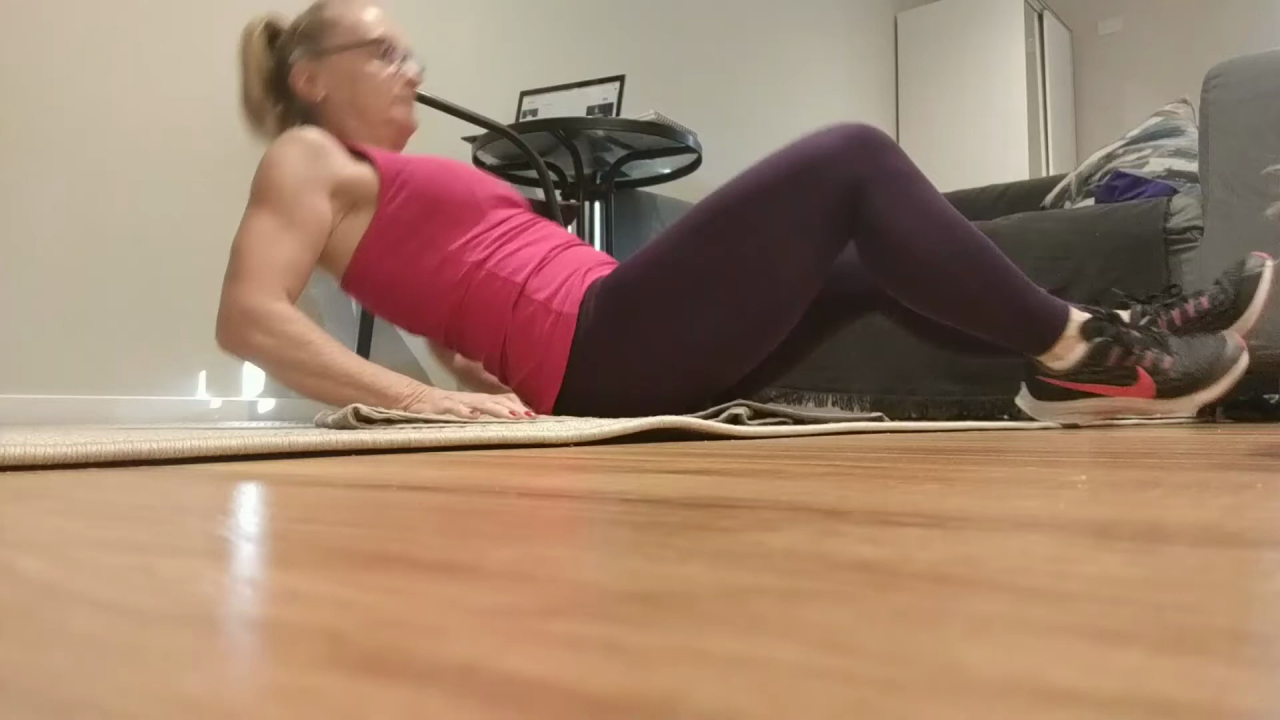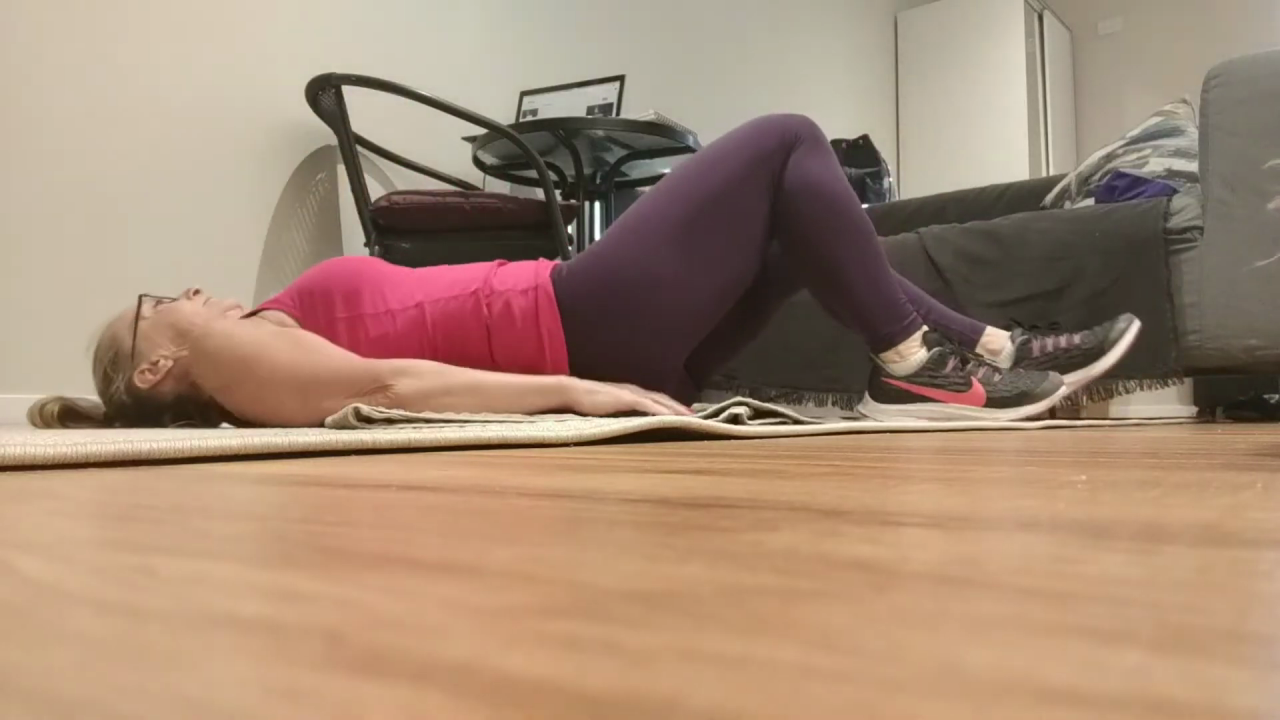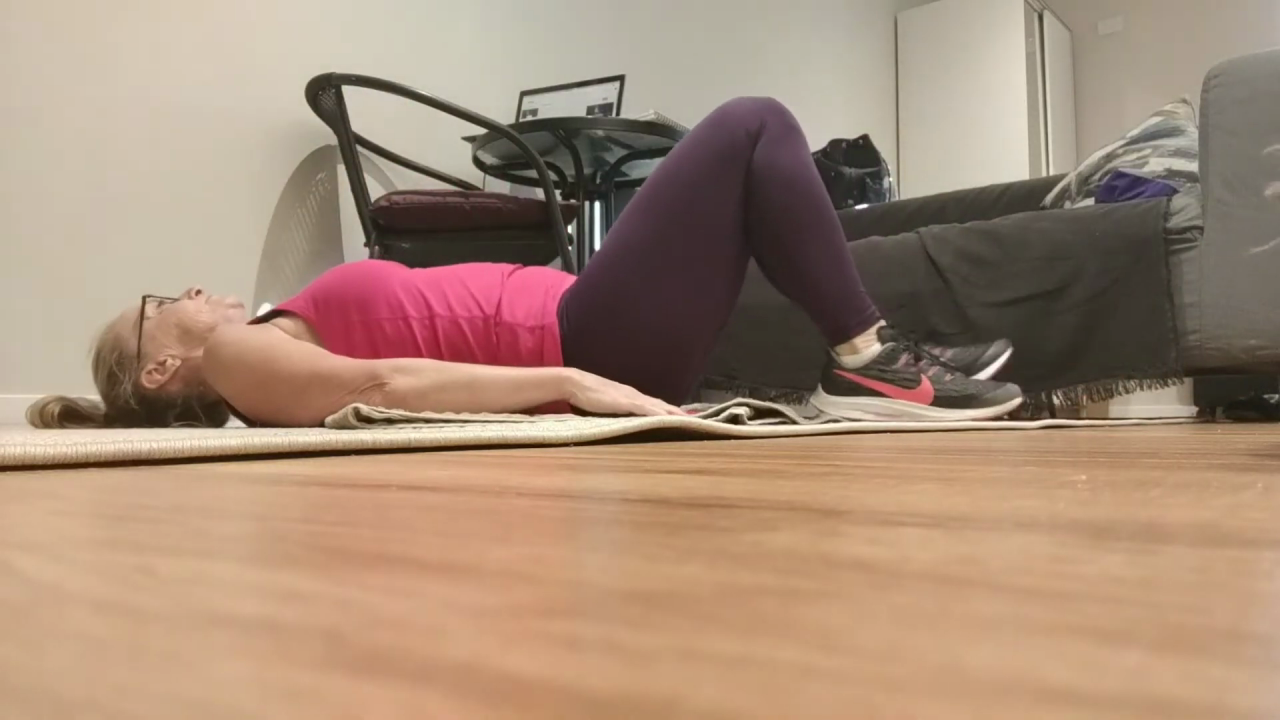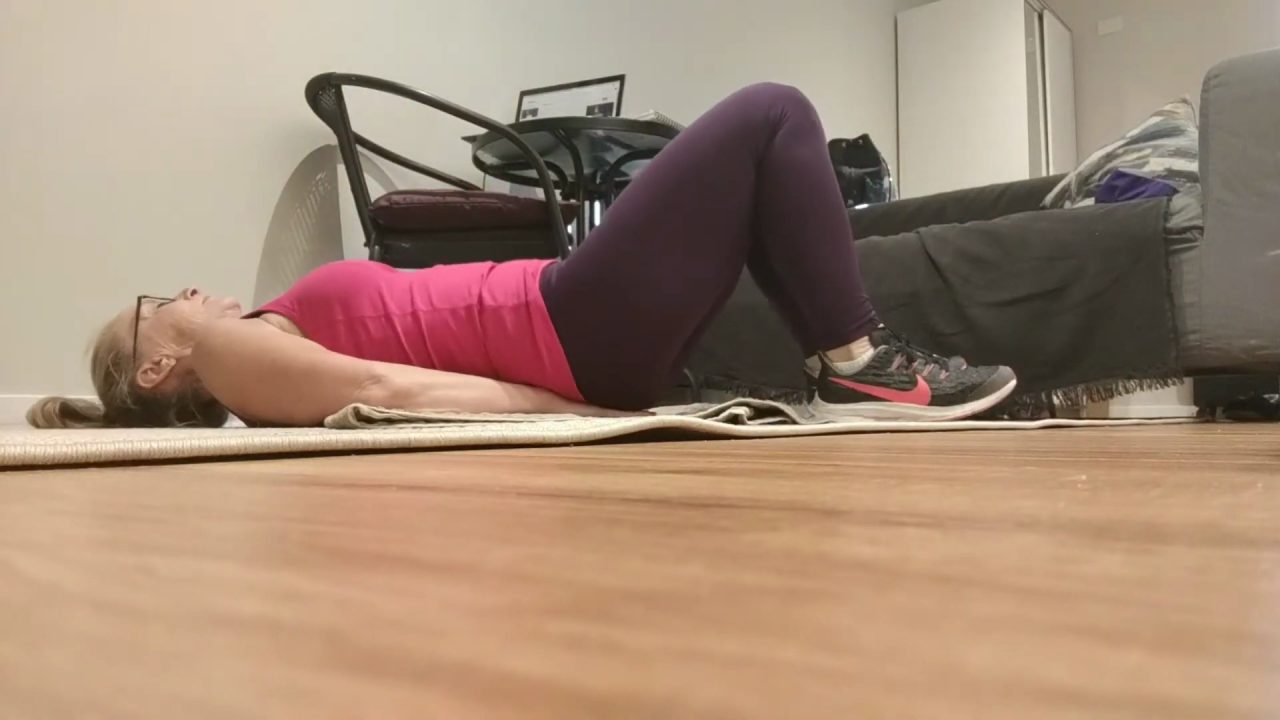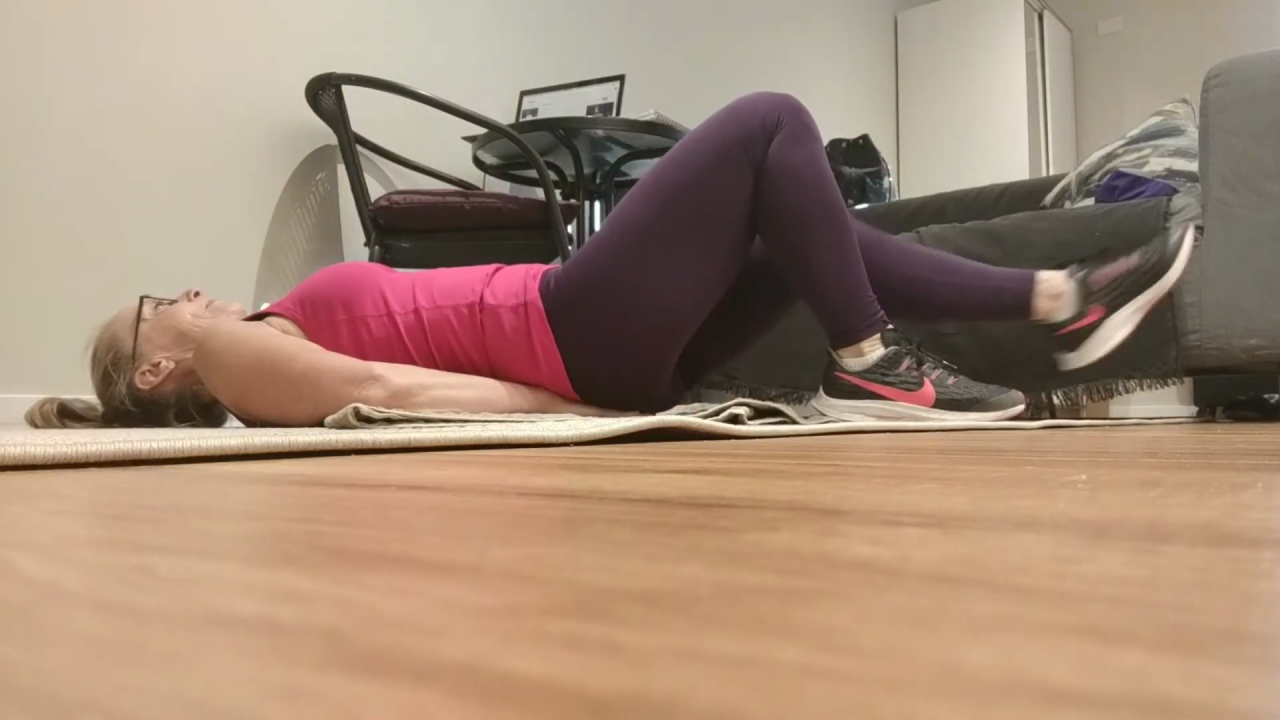
dt=1s
person 1, frame 1
left shoulder: (401, 175)
right shoulder: (310, 162)
left elbow: (468, 322)
right elbow: (250, 320)
right wrist: (415, 398)
left hip: (610, 348)
right hip: (598, 361)
left knee: (876, 260)
right knee: (852, 160)
left ankle: (1108, 337)
right ankle: (1077, 361)
person 1, frame 2
left shoulder: (269, 341)
right shoulder: (232, 358)
right elbow: (385, 386)
right wrist: (571, 390)
left hip: (597, 339)
right hip: (585, 330)
left knee: (803, 227)
right knee: (788, 144)
left ankle: (990, 348)
right ankle: (910, 368)
person 1, frame 3
left shoulder: (273, 342)
right shoulder: (246, 366)
right elbow: (387, 386)
right wrist: (572, 384)
left hip: (576, 323)
right hip: (590, 345)
left knee: (747, 155)
right knee: (753, 126)
left ankle: (876, 357)
right ankle: (863, 364)
person 1, frame 4
left shoulder: (263, 345)
right shoulder: (234, 362)
right elbow: (386, 389)
right wrist: (560, 407)
left hip: (576, 325)
right hip: (580, 335)
left knee: (755, 166)
right knee: (773, 113)
left ankle: (844, 359)
right ankle: (859, 371)
person 1, frame 5
left shoulder: (272, 337)
right shoulder: (243, 362)
right elbow: (386, 389)
right wrist: (562, 412)
left hip: (588, 337)
right hip: (583, 338)
left knee: (822, 251)
right knee: (771, 122)
left ankle: (1068, 304)
right ankle: (870, 370)
